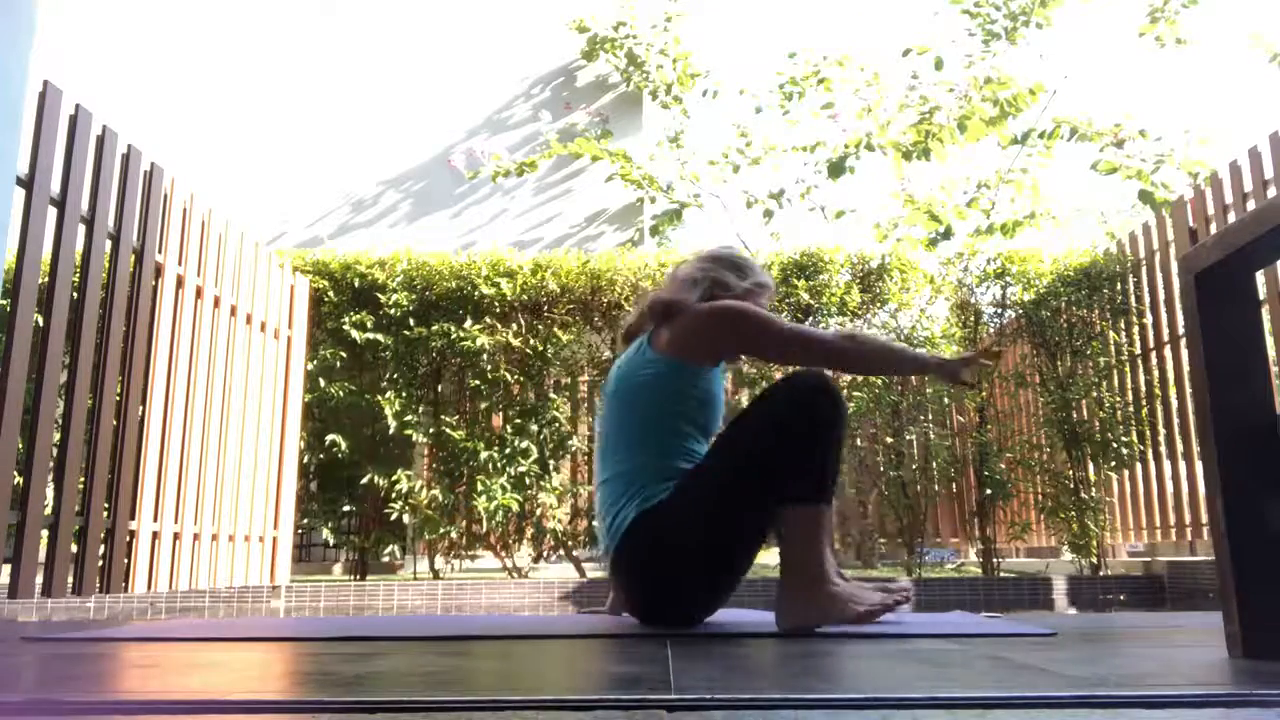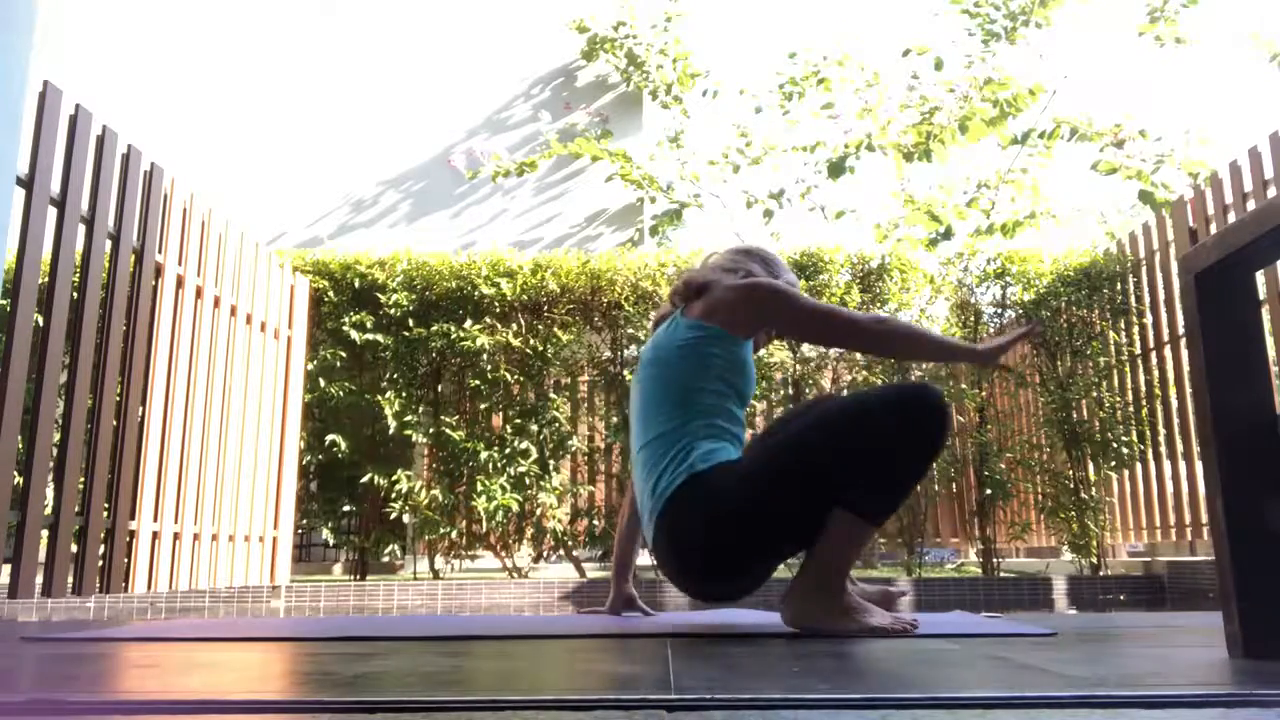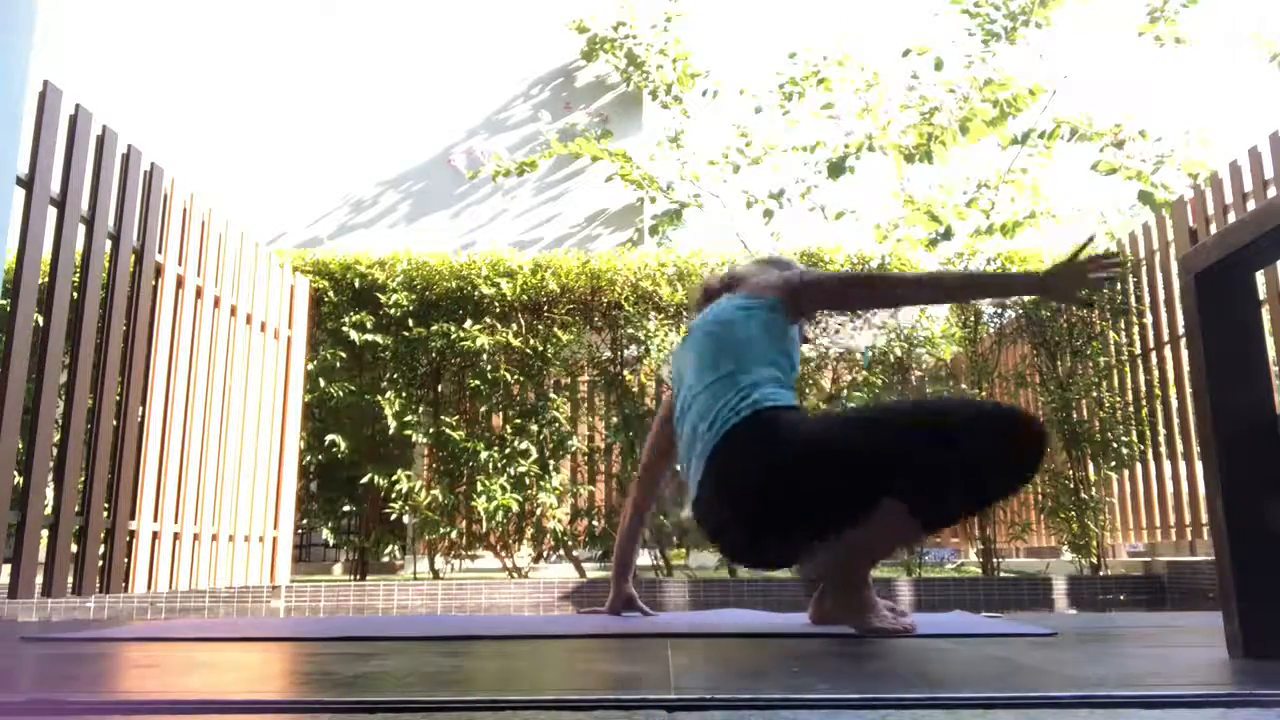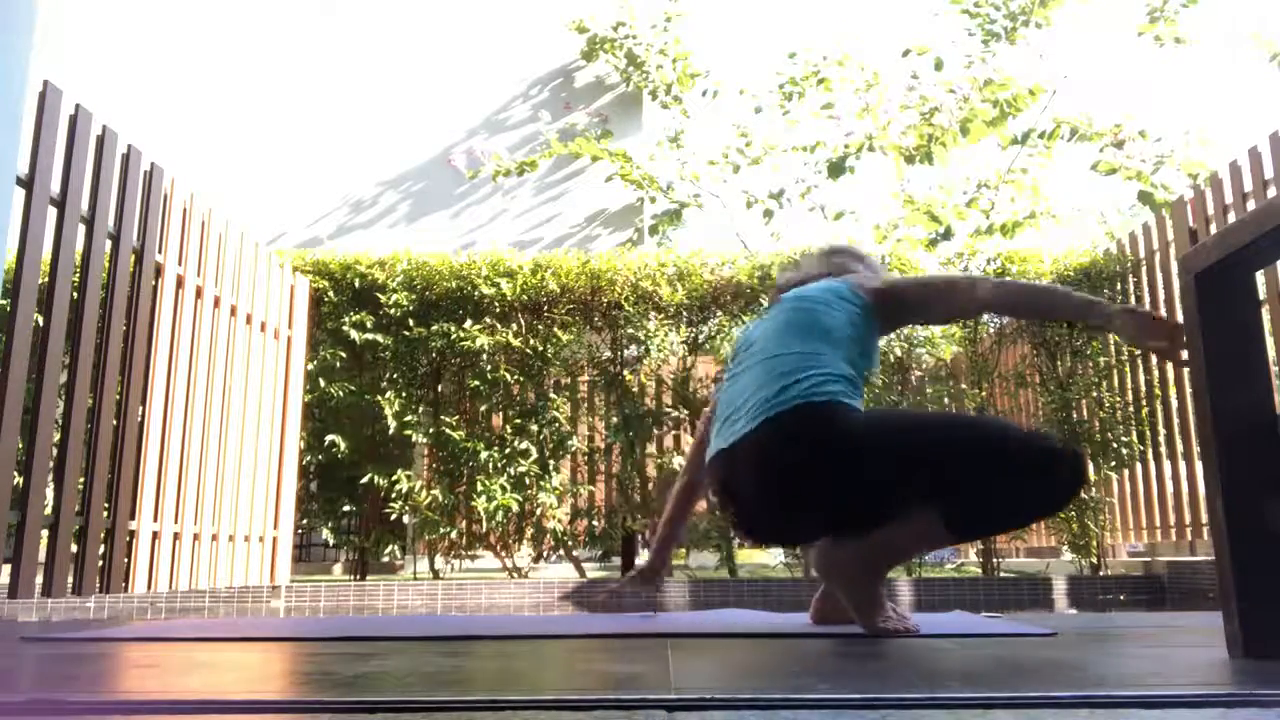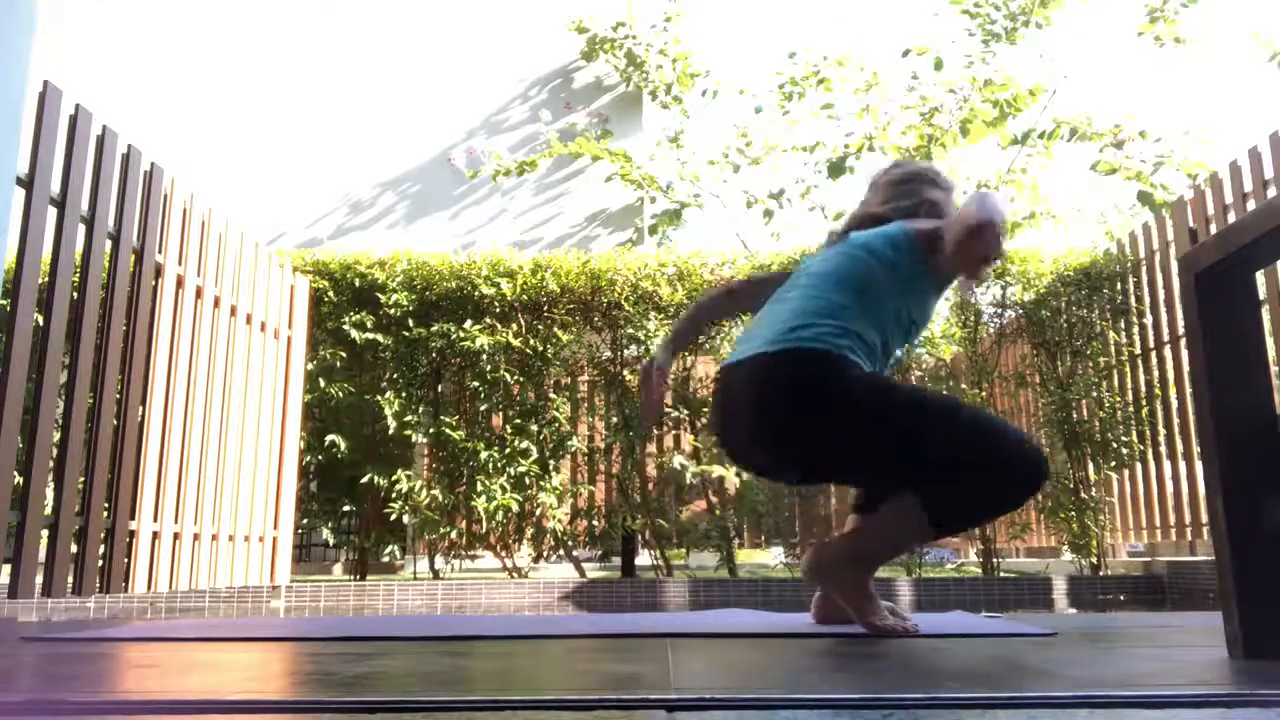
dt=0.2s
person 1, frame 1
left shoulder: (651, 347)
right shoulder: (710, 319)
right elbow: (835, 350)
left wrist: (622, 590)
right wrist: (938, 365)
left hip: (651, 569)
right hip: (667, 563)
right knee: (810, 396)
left ankle: (815, 576)
right ankle: (807, 589)
person 1, frame 2
left shoulder: (668, 343)
right shoulder: (741, 296)
left elbow: (641, 480)
right elbow: (861, 333)
left wrist: (621, 588)
right wrist: (971, 353)
left hip: (693, 548)
right hip: (718, 532)
right knee: (916, 409)
left ankle: (825, 586)
right ankle: (821, 591)
person 1, frame 3
left shoulder: (691, 351)
right shoulder: (778, 291)
left elbow: (649, 476)
right elbow: (906, 287)
left wrist: (620, 585)
right wrist: (1036, 282)
left hip: (727, 518)
right hip: (770, 468)
right knee: (1011, 438)
left ankle: (837, 590)
right ankle: (843, 569)
person 1, frame 4
left shoulder: (756, 335)
right shoulder: (863, 294)
left elbow: (701, 450)
right elbow: (987, 290)
left wrist: (657, 554)
right wrist: (1115, 314)
left hip: (742, 496)
right hip: (809, 450)
right knee: (1051, 469)
left ankle: (841, 589)
right ankle: (855, 562)
person 1, frame 5
left shoulder: (843, 248)
right shoulder: (936, 238)
left elbow: (730, 296)
right elbow: (981, 209)
left wrist: (659, 363)
right wrist: (981, 225)
right hip: (805, 390)
left knee: (918, 462)
right knee: (1013, 465)
left ankle: (840, 574)
right ankle: (845, 557)
